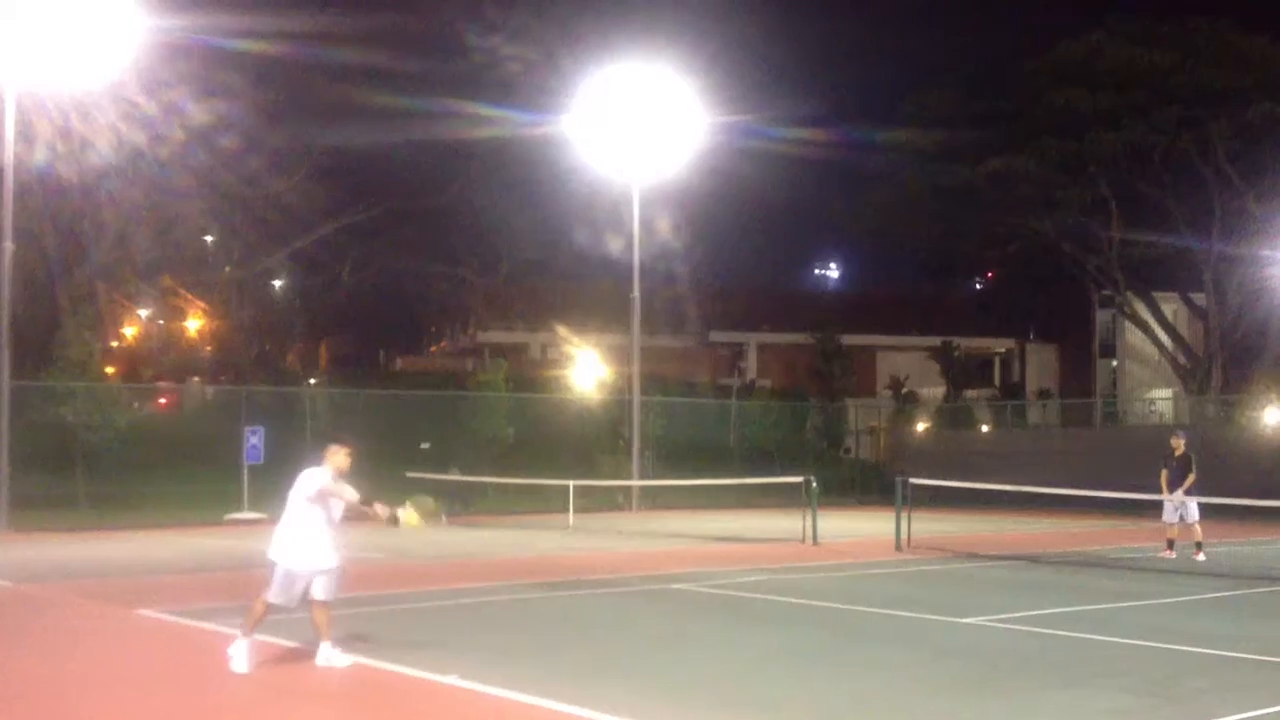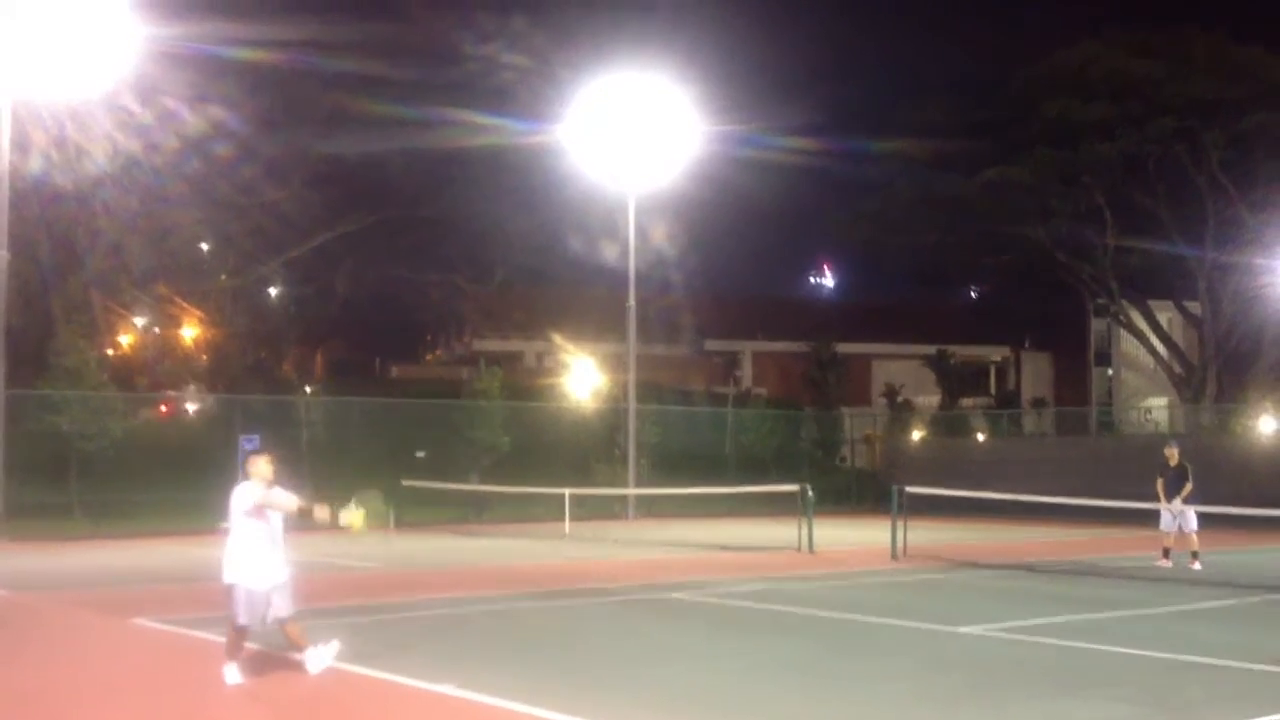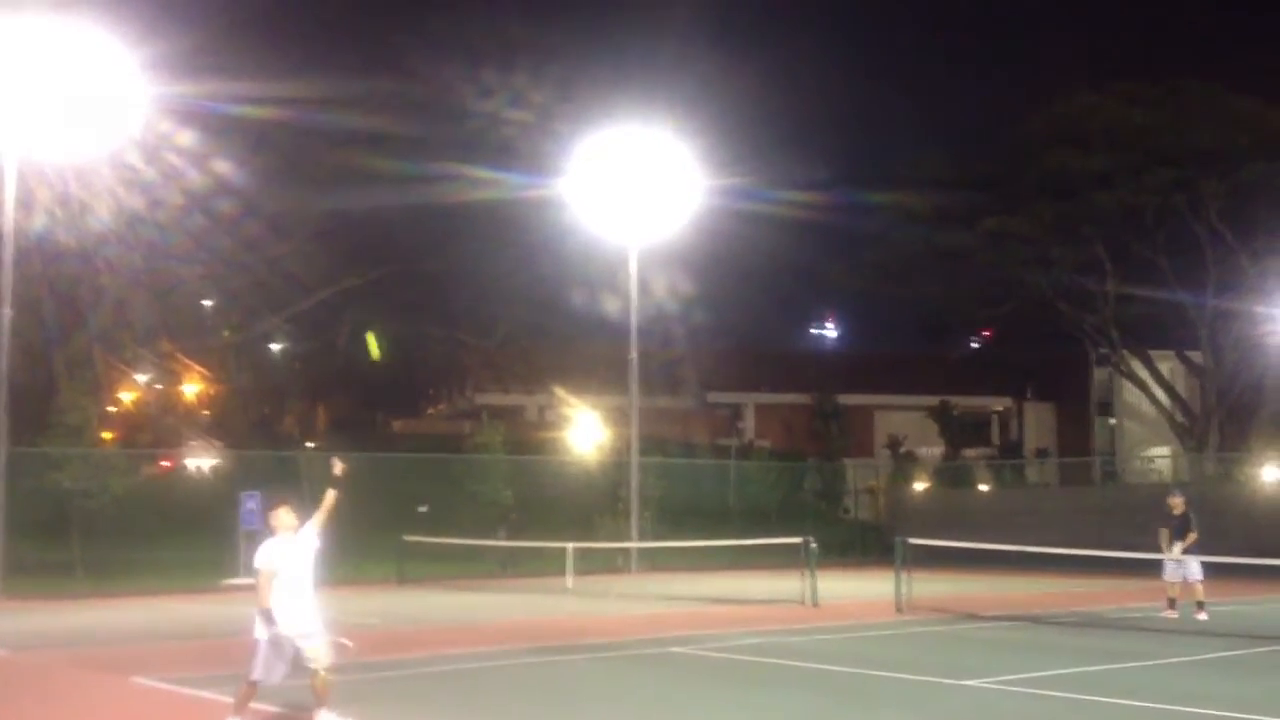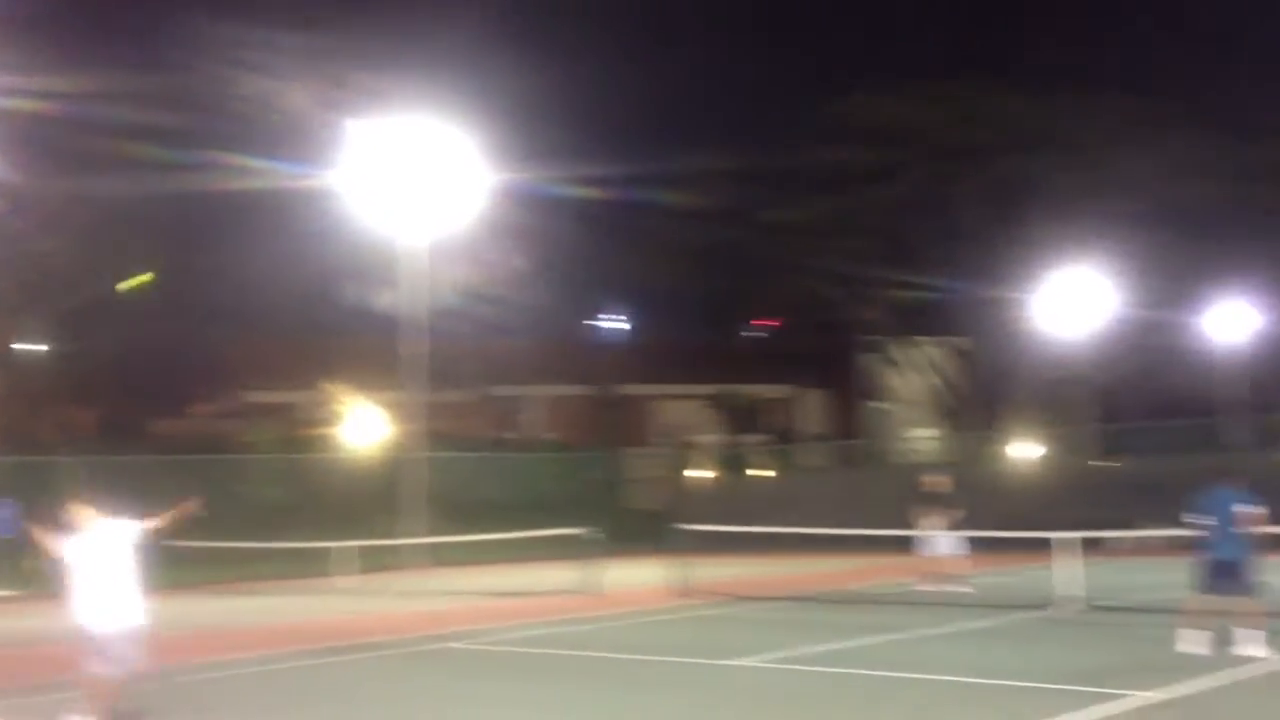
dt=0.7s
person 1, frame 1
left shoulder: (339, 483)
right shoulder: (313, 477)
left elbow: (356, 504)
right elbow: (336, 492)
left wrist: (375, 509)
right wrist: (371, 504)
left hip: (324, 555)
right hip: (295, 552)
left knee: (321, 601)
right knee: (271, 598)
left ankle: (326, 649)
right ankle: (243, 642)
person 1, frame 2
left shoulder: (277, 492)
right shoulder: (243, 492)
left elbow: (296, 504)
right elbow: (272, 503)
left wrist: (315, 510)
right wrist: (311, 509)
left hip: (275, 570)
right hip: (245, 572)
left knee: (285, 618)
right knee: (241, 623)
left ankle: (310, 655)
right ankle: (231, 665)
person 1, frame 3
left shoulder: (305, 539)
right shoulder: (269, 549)
left elbow: (324, 509)
right elbow: (263, 587)
left wrist: (336, 478)
right wrist: (269, 620)
left hip: (308, 623)
right hip: (276, 627)
left knee: (321, 668)
right knee: (257, 678)
person 1, frame 4
left shoulder: (120, 528)
right shoulder: (74, 544)
left elbow: (154, 524)
left wrist: (177, 513)
left hip: (128, 615)
right hip: (100, 620)
left knee: (122, 670)
right knee: (107, 672)
